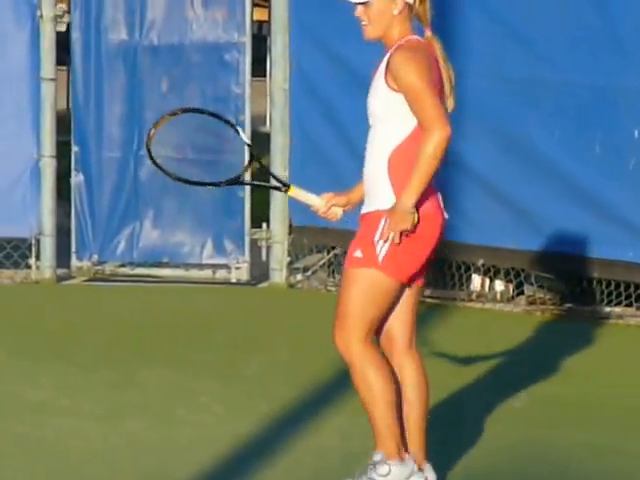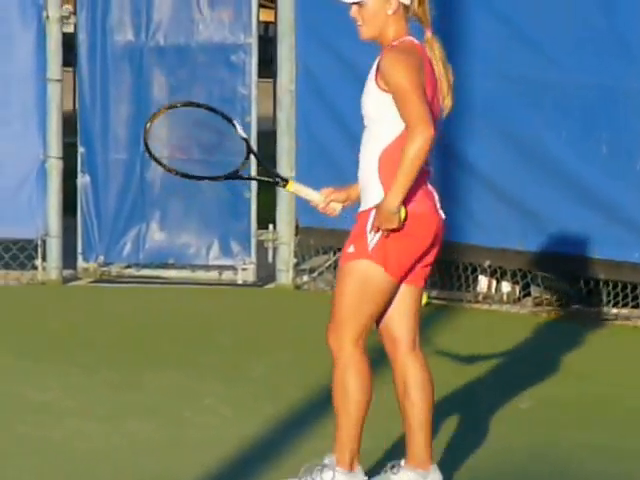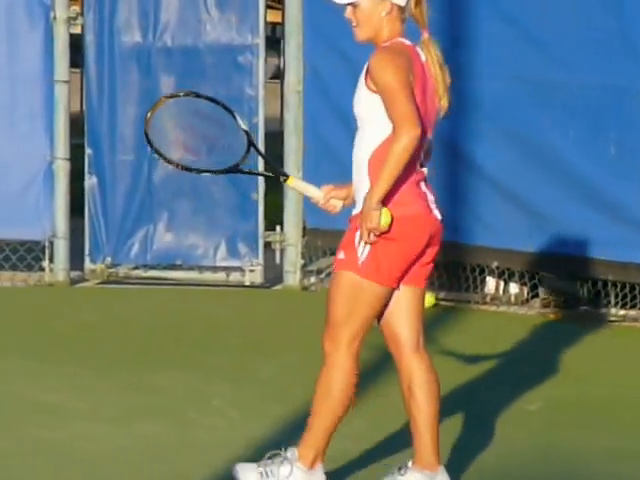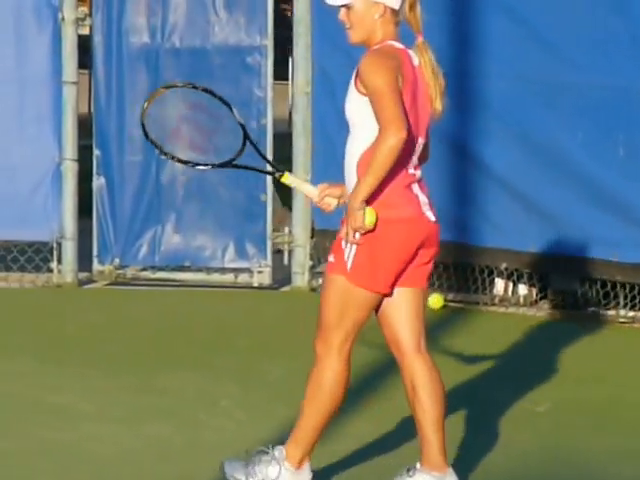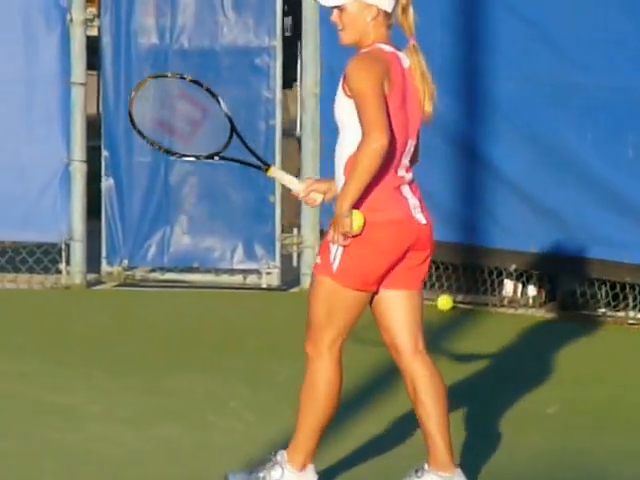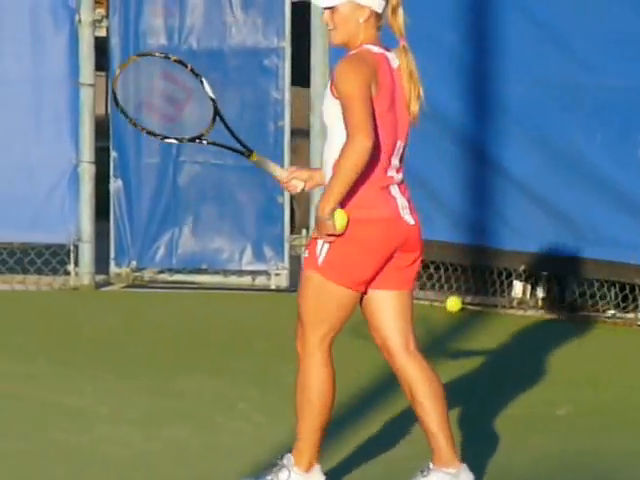
dt=0.1s
person 1, frame 1
left shoulder: (407, 56)
right shoulder: (408, 58)
left elbow: (438, 131)
left wrist: (406, 202)
right wrist: (354, 195)
left hip: (399, 221)
right hip: (388, 217)
left knee: (351, 338)
right knee: (396, 345)
person 1, frame 2
left shoulder: (398, 57)
right shoulder: (420, 58)
left elbow: (422, 133)
left wrist: (387, 202)
right wrist: (355, 191)
left hip: (392, 223)
right hip: (416, 215)
left knee: (343, 340)
right knee: (400, 345)
person 1, frame 3
left shoulder: (388, 58)
right shoulder: (421, 60)
left elbow: (408, 133)
left wrist: (373, 201)
right wrist: (354, 188)
left hip: (387, 222)
right hip: (418, 218)
left knee: (340, 345)
right knee: (407, 347)
person 1, frame 4
left shoulder: (377, 61)
right shoulder: (418, 64)
left elbow: (395, 135)
left wrist: (358, 201)
right wrist: (349, 188)
left hip: (382, 224)
right hip: (414, 219)
left knee: (330, 347)
right knee: (410, 349)
person 1, frame 5
left shoulder: (364, 65)
right shoulder: (411, 67)
left elbow: (377, 140)
left wrist: (344, 204)
right wrist: (338, 186)
left hip: (370, 226)
right hip: (409, 221)
left knee: (321, 348)
right knee: (409, 351)
person 1, frame 6
left shoulder: (355, 67)
right shoulder: (400, 70)
left elbow: (361, 144)
left wrist: (330, 204)
right wrist: (319, 177)
left hip: (356, 223)
right hip: (398, 222)
left knee: (312, 346)
right knee: (401, 351)
